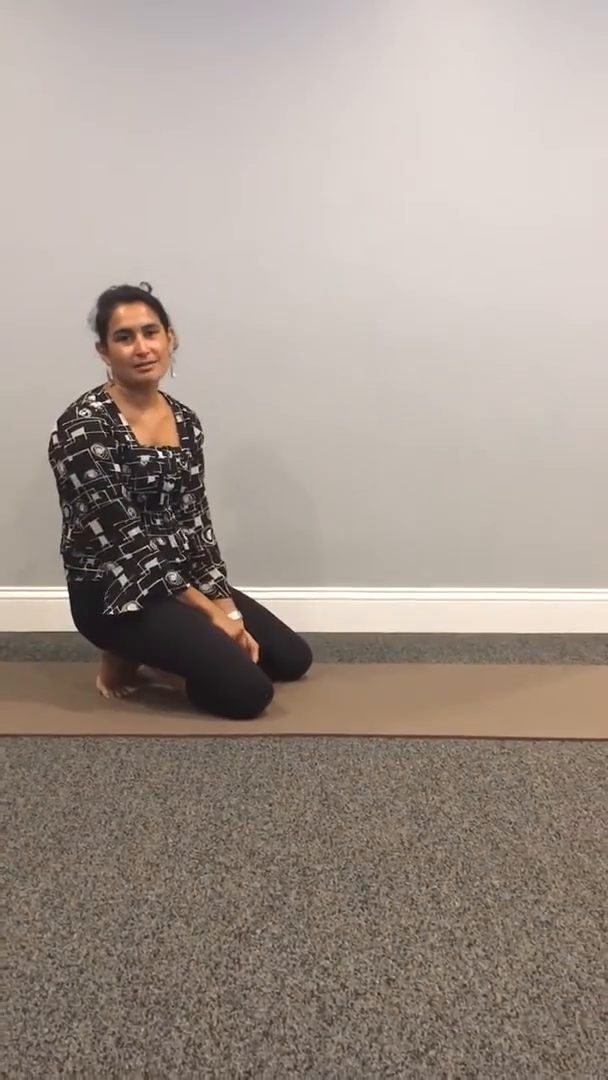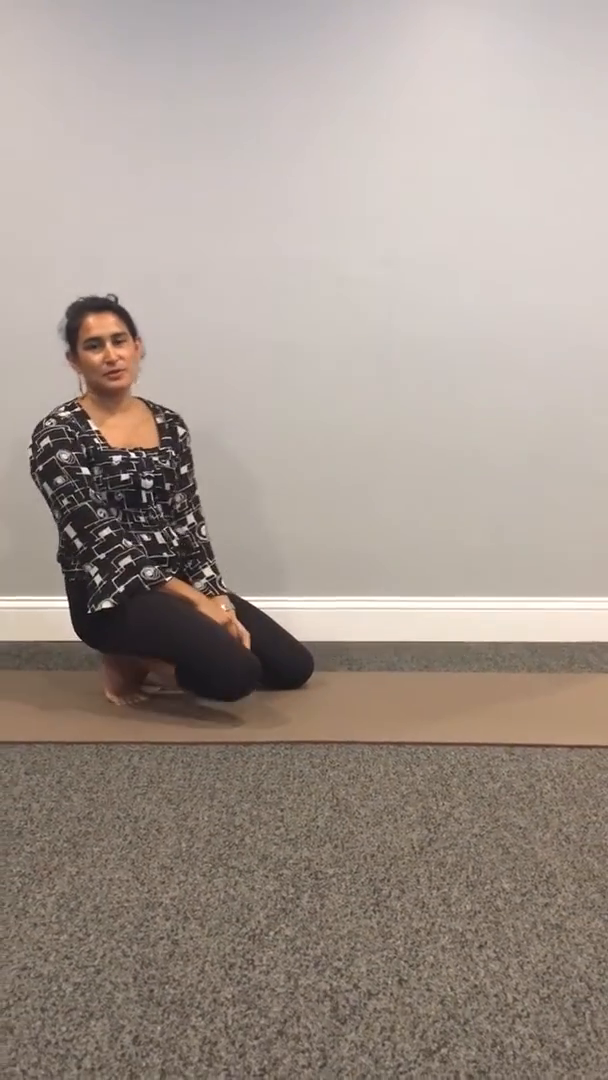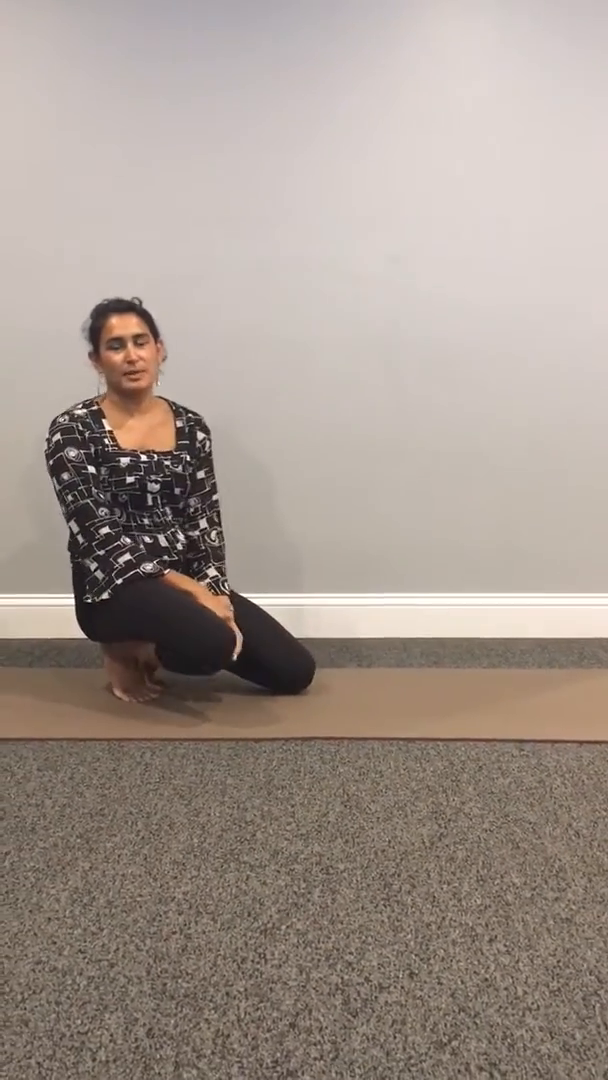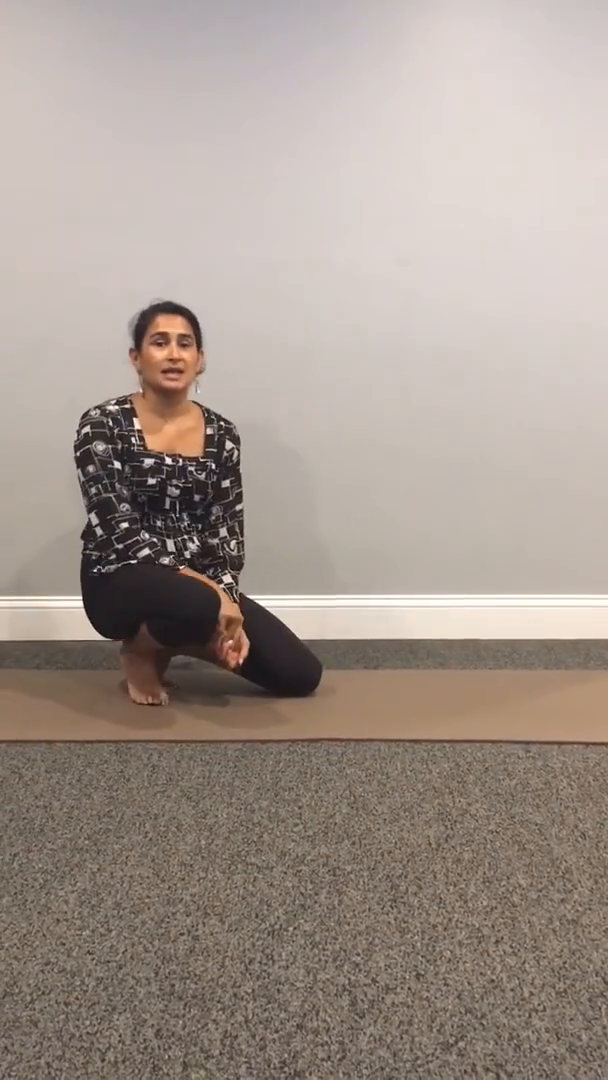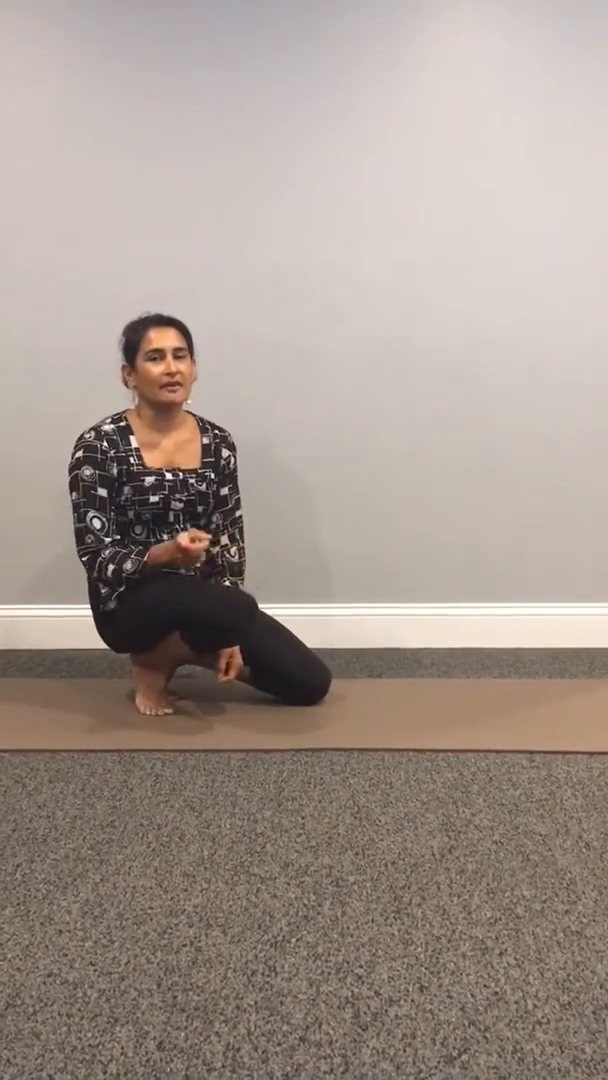
dt=0.5s
person 1, frame 1
left shoulder: (184, 421)
right shoulder: (84, 426)
left elbow: (195, 523)
right elbow: (124, 539)
left wrist: (227, 608)
right wrist: (210, 613)
left hip: (176, 578)
right hip: (113, 592)
left knee: (293, 659)
right knee: (249, 691)
left ankle: (151, 648)
right ankle: (129, 656)
person 1, frame 2
left shoulder: (169, 424)
right shoulder: (58, 435)
left elbow: (190, 521)
right elbow: (100, 541)
left wrist: (217, 600)
right wrist: (196, 602)
left hip: (180, 582)
right hip: (111, 595)
left knee: (294, 667)
right knee: (235, 674)
left ankle: (155, 650)
right ankle: (127, 658)
person 1, frame 3
left shoulder: (191, 427)
right shoulder: (73, 431)
left elbow: (205, 523)
right elbow: (100, 537)
left wrist: (216, 596)
right wrist: (192, 592)
left hip: (187, 580)
right hip: (114, 589)
left knee: (296, 671)
right knee: (212, 645)
left ankle: (156, 645)
right ankle: (125, 650)
person 1, frame 4
left shoulder: (221, 434)
right shoulder: (102, 425)
left elbow: (228, 529)
right elbow: (119, 530)
left wrist: (225, 606)
right wrist: (211, 598)
left hip: (200, 583)
right hip: (120, 584)
left knee: (301, 675)
right knee: (195, 604)
left ankle: (171, 639)
right ankle: (141, 650)
person 1, frame 5
left shoulder: (217, 443)
right shoulder: (99, 446)
left elbow: (230, 539)
right elbow: (96, 555)
left wrist: (228, 632)
right wrist: (164, 553)
left hip: (202, 596)
right hip: (131, 601)
left knee: (311, 683)
right knee: (237, 608)
left ankle: (185, 648)
right ankle: (153, 661)
